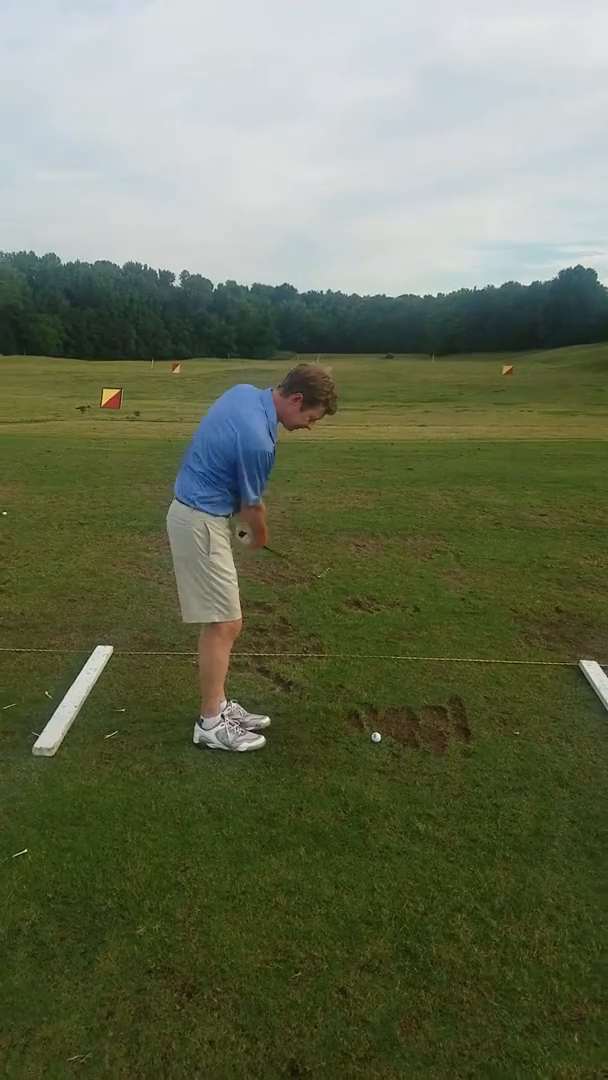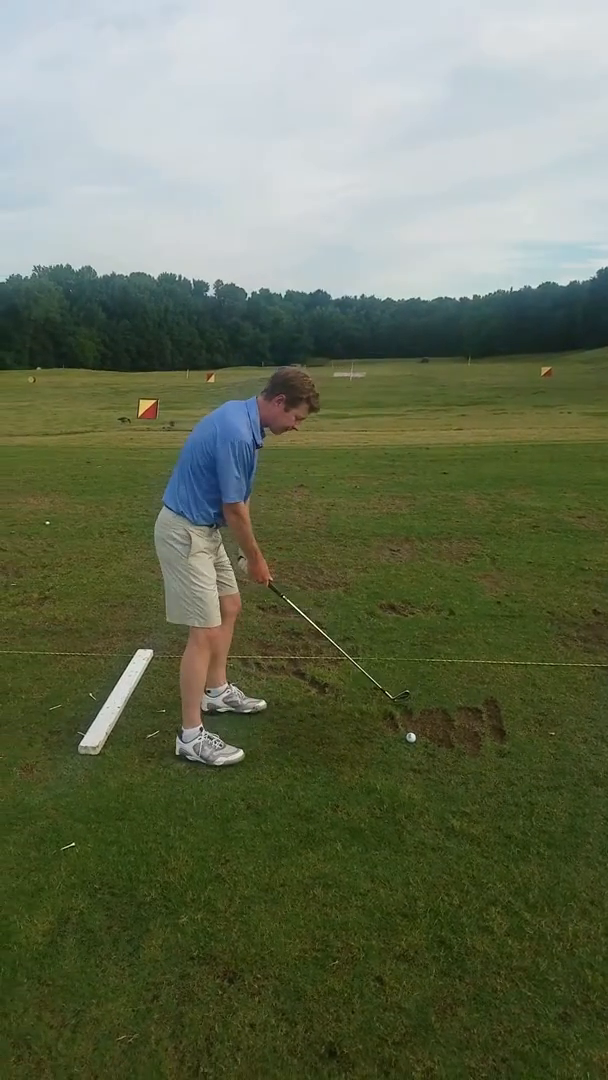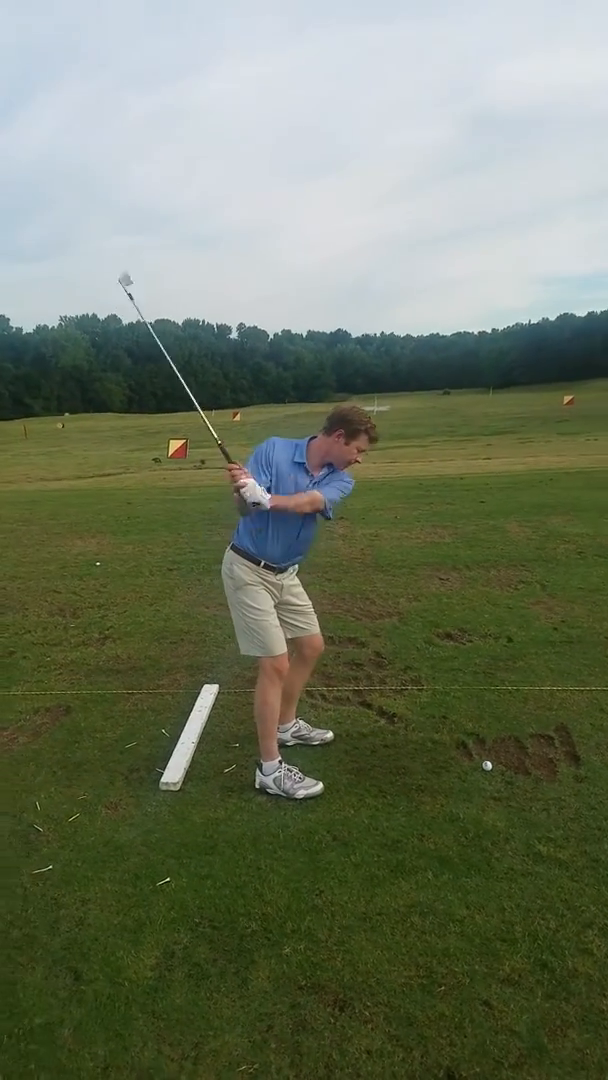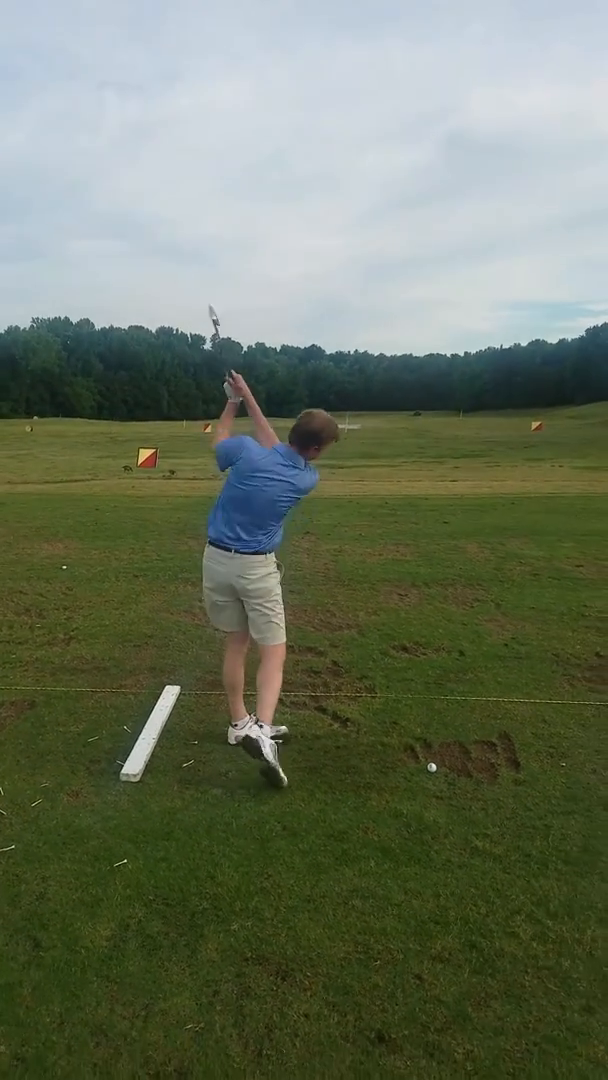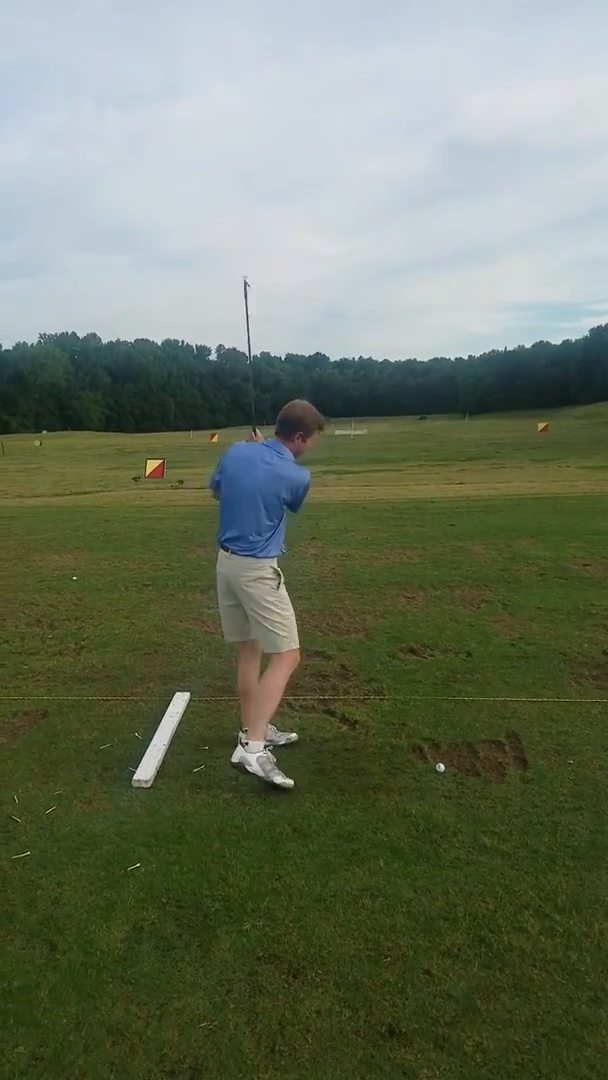
dt=1s
person 1, frame 1
left shoulder: (244, 393)
right shoulder: (258, 440)
right elbow: (251, 505)
left wrist: (251, 517)
right wrist: (260, 537)
left hip: (195, 512)
right hip: (201, 524)
left knee: (218, 620)
right knee: (224, 624)
left ankle: (219, 705)
right ankle: (210, 723)
person 1, frame 2
left shoulder: (238, 411)
right shoulder: (238, 436)
right elbow: (235, 509)
left wrist: (249, 553)
right wrist: (255, 559)
left hip: (202, 527)
right hip: (185, 532)
left knee: (229, 606)
right knee: (205, 631)
left ankle: (217, 690)
right ankle: (191, 735)
person 1, frame 3
left shoulder: (341, 481)
right shoulder: (273, 448)
left elbow: (308, 502)
right elbow: (245, 505)
left wrist: (267, 499)
right wrist: (244, 490)
left hip: (285, 572)
right hip: (247, 569)
left knee: (312, 648)
right knee: (276, 665)
left ankle: (286, 725)
right ankle: (269, 769)
person 1, frame 4
left shoulder: (246, 451)
right shoulder: (307, 480)
left elbow: (219, 443)
left wrist: (235, 399)
right wrist: (248, 397)
left hip: (216, 558)
right hip: (257, 567)
left knee: (235, 643)
right knee: (273, 652)
left ankle: (241, 723)
right ankle: (261, 729)
person 1, frame 5
left shoulder: (234, 453)
right shoulder: (297, 477)
left elbow: (217, 492)
left hip: (228, 563)
right hip: (258, 571)
left knee: (250, 652)
right knee: (286, 657)
left ankle: (253, 726)
right ankle: (251, 748)
